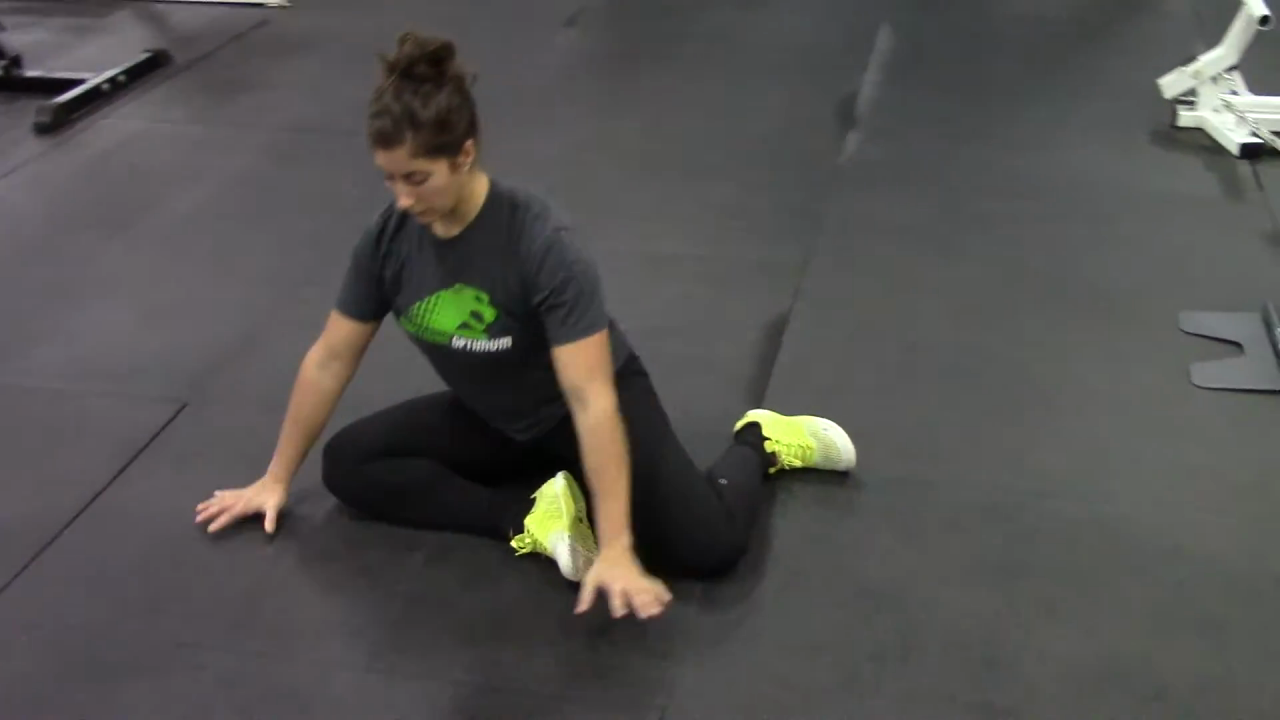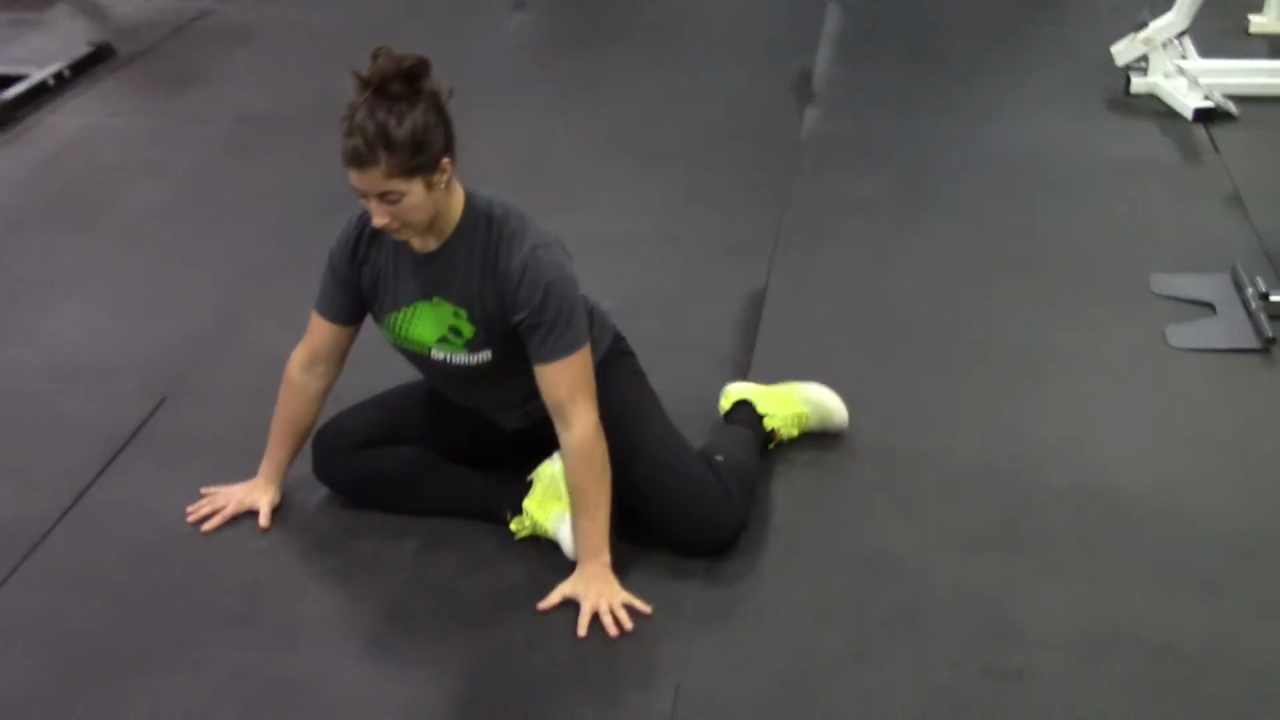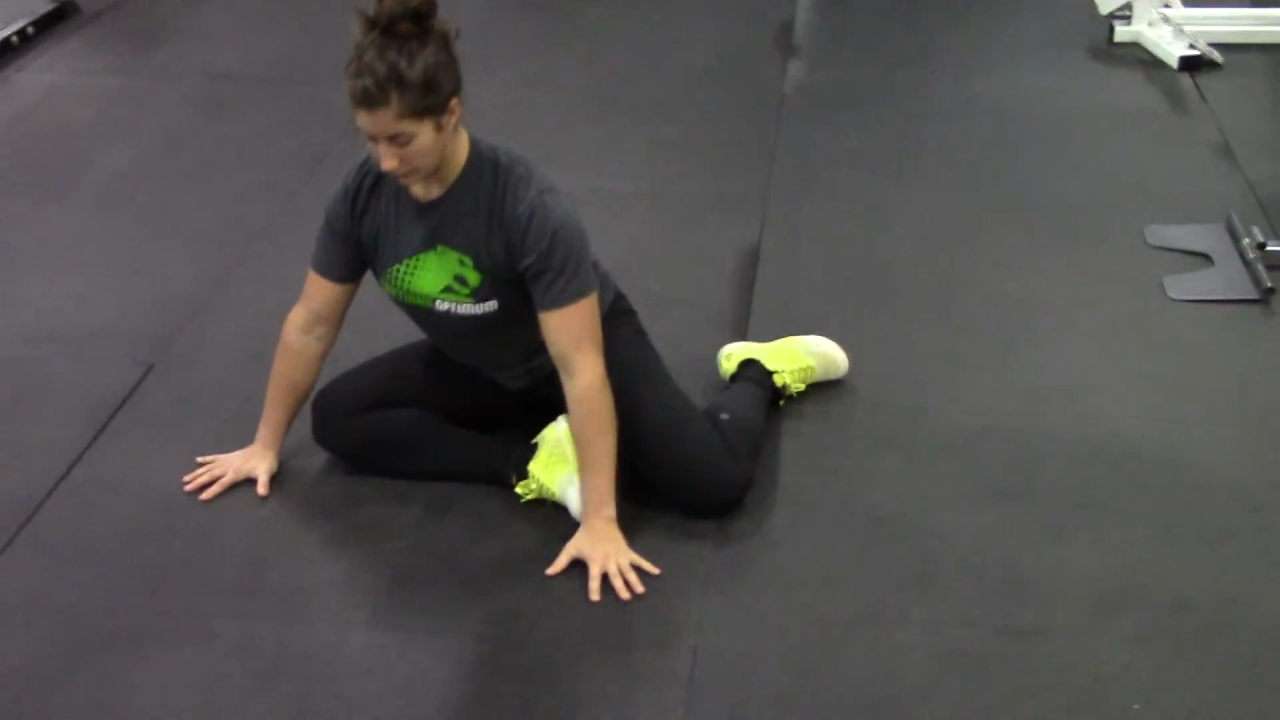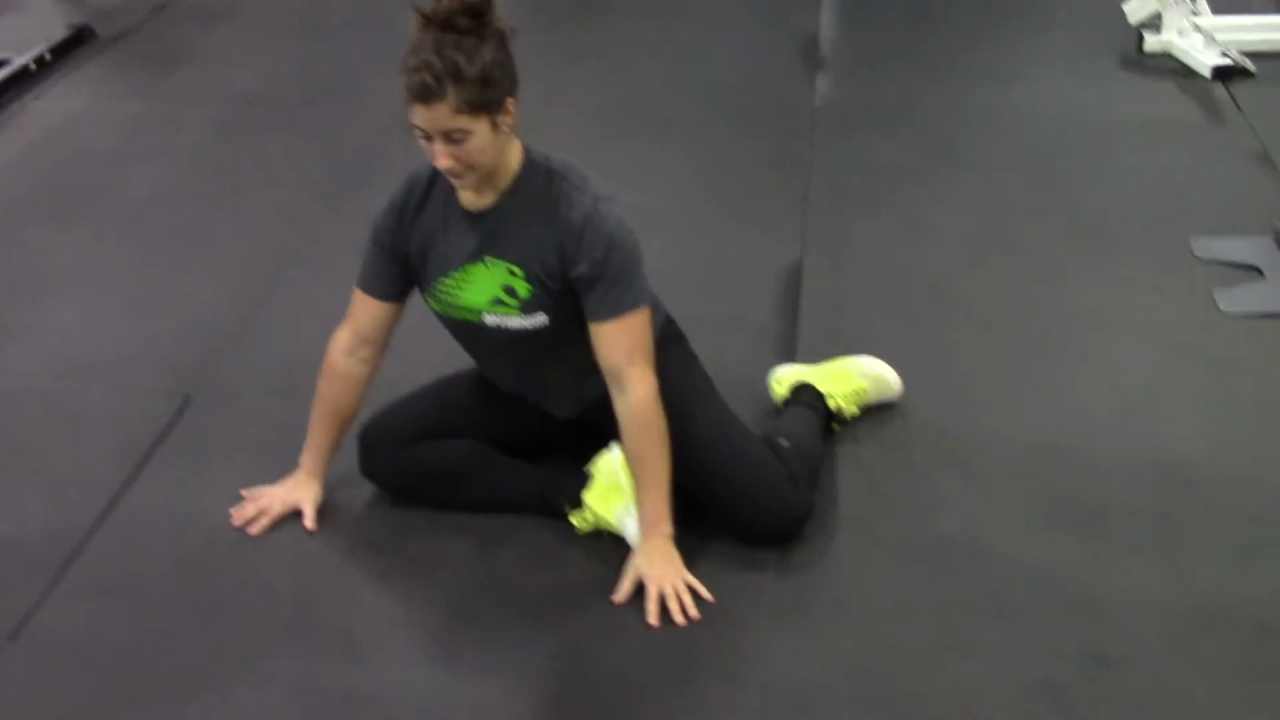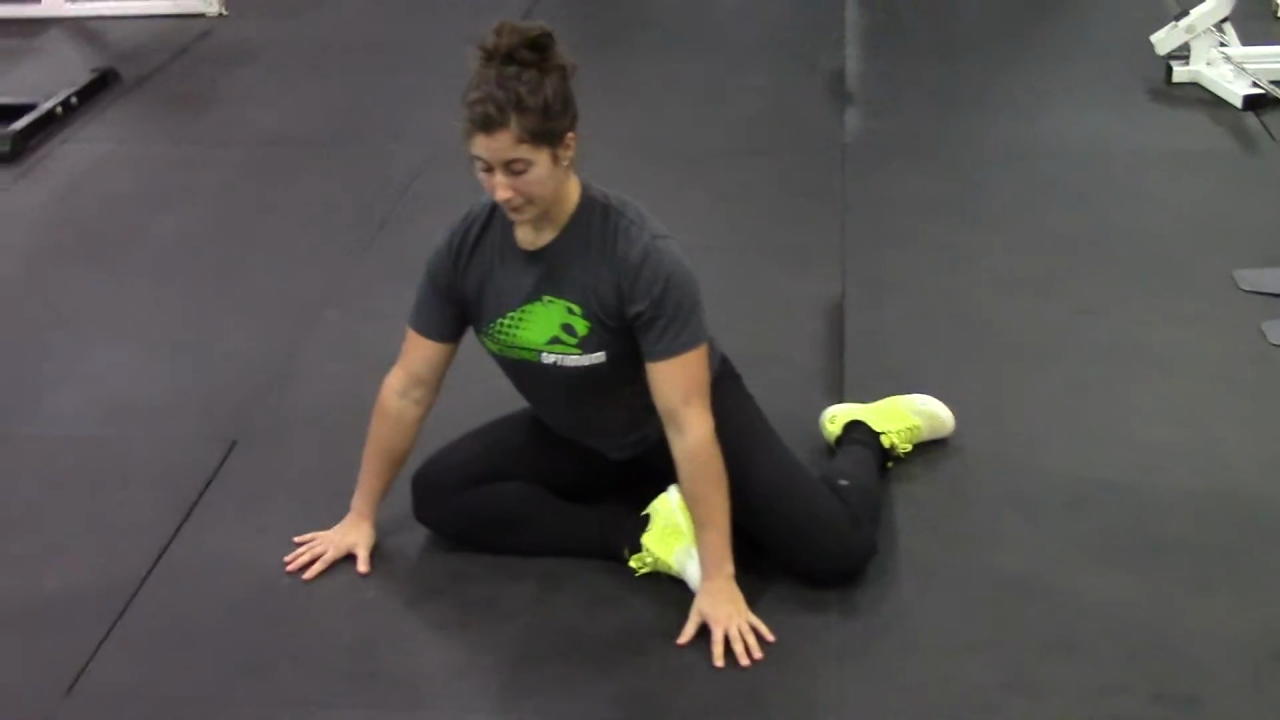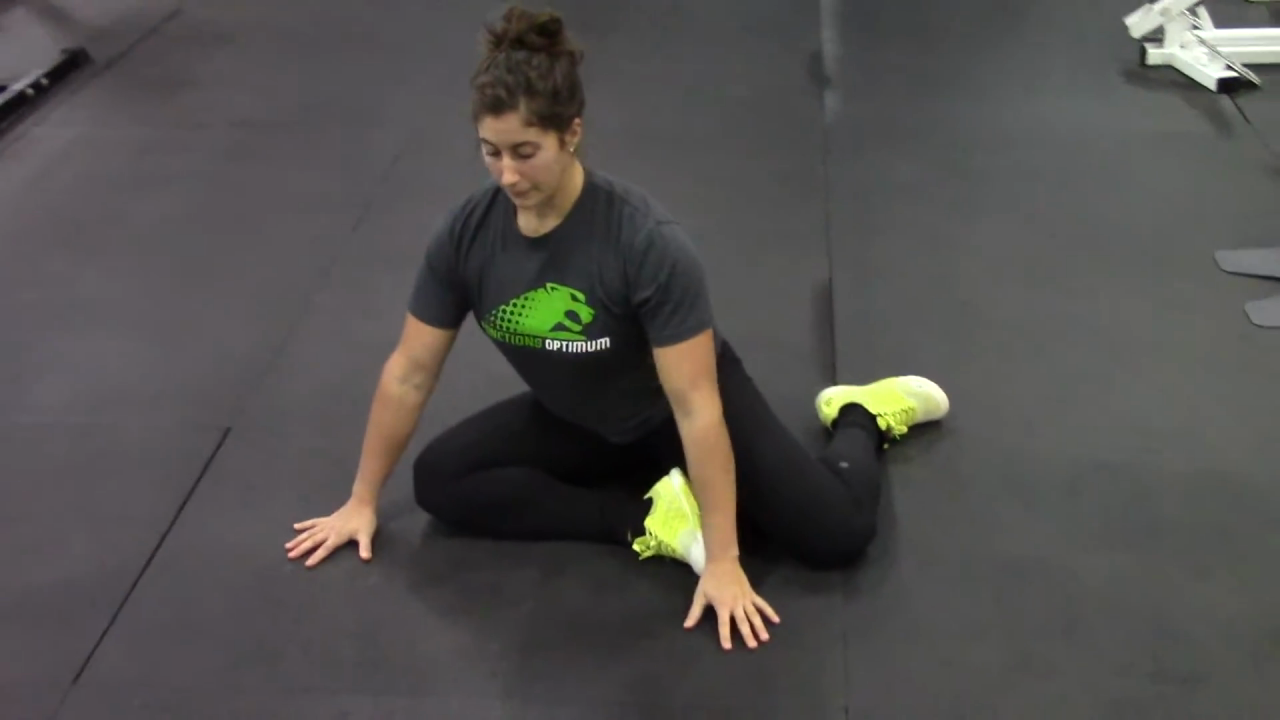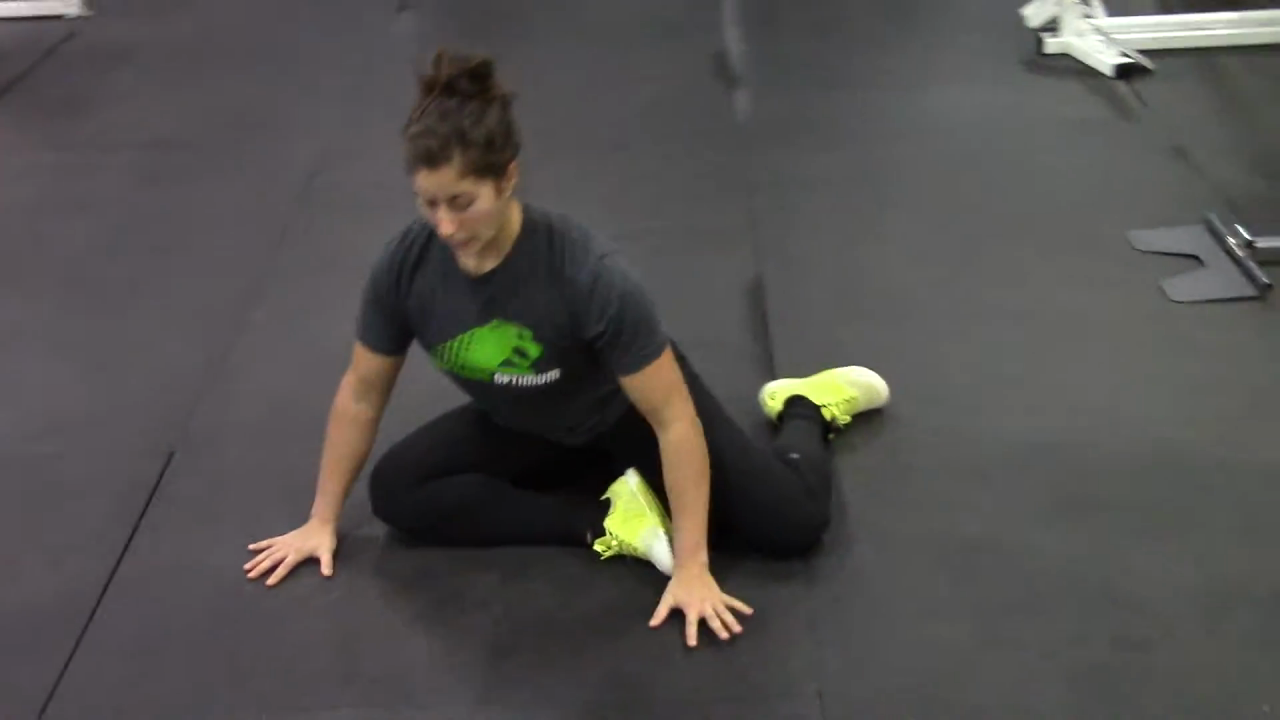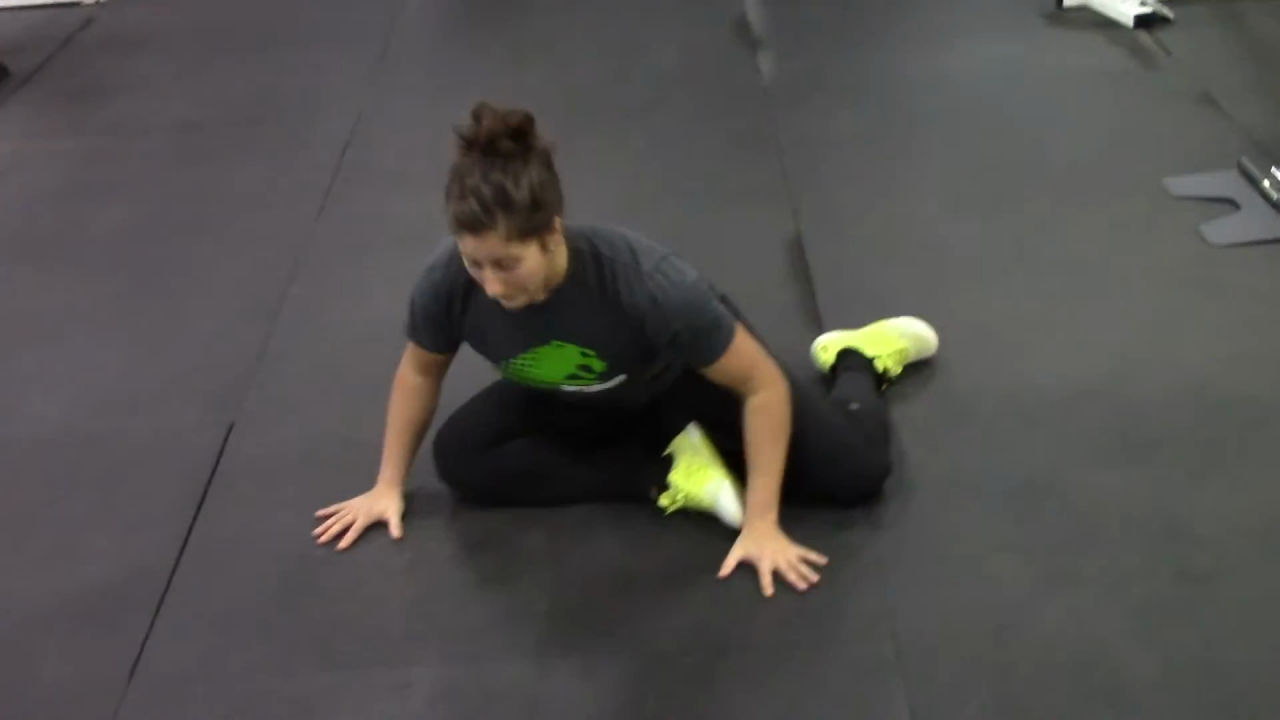
dt=0.3s
person 1, frame 1
left shoulder: (546, 247)
right shoulder: (388, 238)
left elbow: (592, 403)
right elbow: (329, 361)
left wrist: (617, 549)
right wrist: (276, 479)
left hip: (587, 400)
right hip: (493, 423)
left knee: (707, 545)
right knee: (346, 465)
left ankle: (759, 444)
right ankle: (528, 516)
person 1, frame 2
left shoulder: (526, 260)
right shoulder: (362, 243)
left elbow: (575, 421)
right elbow: (312, 365)
left wrist: (595, 566)
right wrist: (268, 478)
left hip: (587, 382)
right hip: (476, 408)
left knee: (707, 524)
right knee: (337, 455)
left ankle: (751, 419)
right ankle: (528, 495)
person 1, frame 3
left shoulder: (530, 207)
right shoulder: (363, 193)
left elbow: (580, 370)
right elbow: (311, 324)
left wrist: (600, 522)
right wrist: (266, 443)
left hip: (580, 345)
right hip: (475, 367)
left knee: (713, 483)
right knee: (336, 418)
left ankle: (759, 374)
right ankle: (532, 459)
person 1, frame 4
left shoulder: (583, 217)
right shoulder: (411, 208)
left elbow: (631, 383)
right elbow: (355, 346)
left wrist: (656, 540)
right wrist: (309, 473)
left hip: (635, 367)
right hip: (523, 394)
left knee: (771, 510)
right knee: (383, 451)
left ankle: (812, 396)
right ankle: (586, 490)
person 1, frame 5
left shoulder: (641, 256)
right shoulder: (467, 247)
left elbow: (686, 422)
right elbow: (409, 387)
left wrist: (718, 579)
right wrist: (360, 516)
left hip: (683, 415)
right hip: (574, 437)
left knee: (834, 553)
right knee: (436, 495)
left ankle: (865, 434)
right ankle: (645, 532)
person 1, frame 6
left shoulder: (647, 241)
right shoulder: (466, 233)
left elbow: (695, 406)
right elbow: (409, 373)
left wrist: (724, 562)
right wrist: (361, 502)
left hip: (673, 408)
right hip: (573, 419)
left knee: (837, 535)
right knee: (439, 480)
left ankle: (862, 416)
right ankle: (650, 517)
person 1, frame 7
left shoulder: (588, 273)
right shoulder: (404, 266)
left elbow: (672, 419)
right elbow: (361, 395)
left wrist: (693, 569)
right wrist: (323, 519)
left hip: (627, 413)
right hip: (523, 431)
left knee: (793, 524)
right knee: (395, 492)
left ankle: (807, 409)
right ankle: (607, 519)
person 1, frame 8
left shoulder: (647, 283)
right shoulder: (447, 283)
left elbow: (763, 387)
right elbow: (420, 372)
left wrist: (762, 524)
right wrist: (388, 485)
left hip: (689, 371)
left knee: (855, 473)
right knee: (459, 459)
left ankle: (857, 357)
right ankle: (670, 471)
